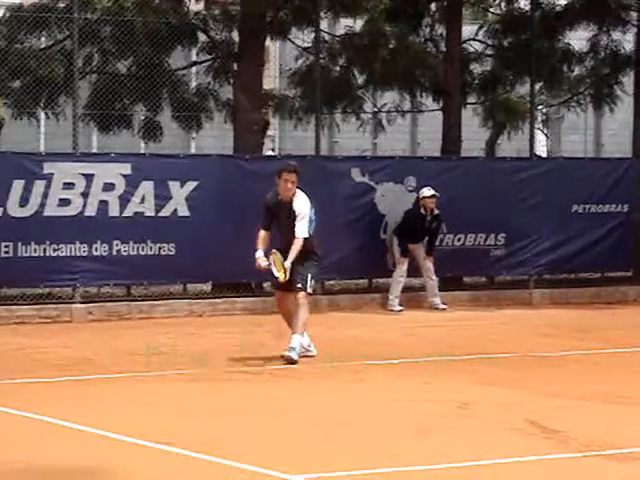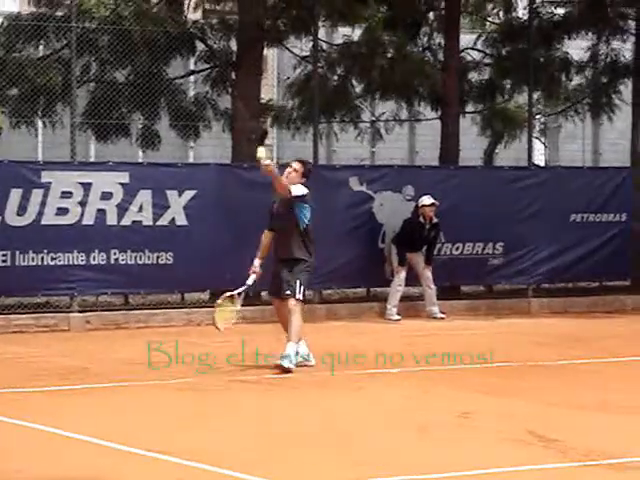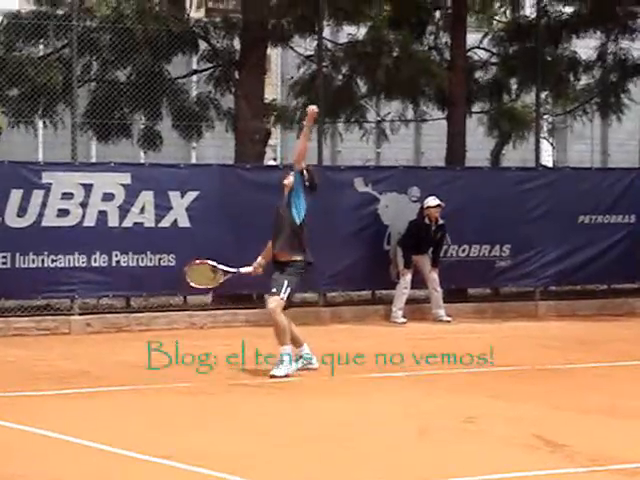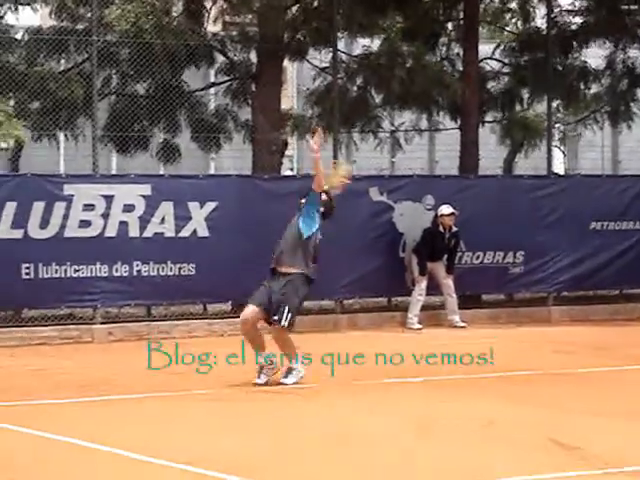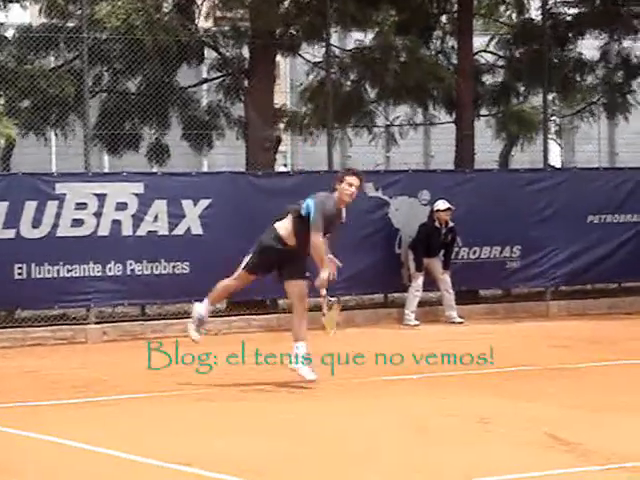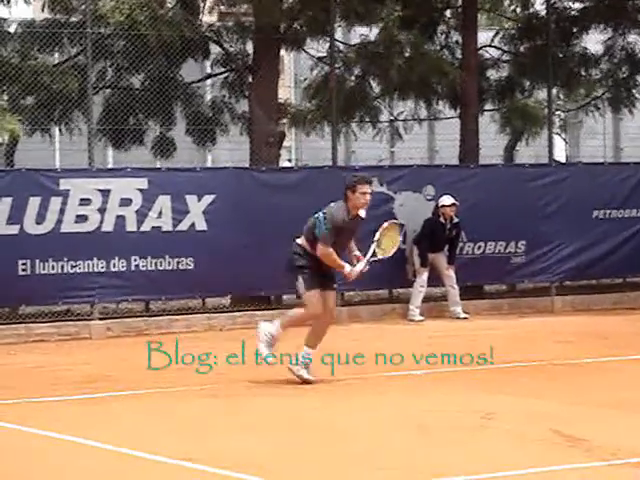
dt=0.4s
person 1, frame 1
left shoulder: (302, 202)
right shoulder: (271, 199)
left elbow: (300, 238)
right elbow: (265, 229)
left wrist: (289, 262)
right wrist: (260, 253)
left hip: (305, 255)
right hip: (285, 254)
left knee: (301, 296)
right knee: (282, 299)
left ankle: (295, 345)
right ankle: (305, 343)
person 1, frame 2
left shoulder: (301, 192)
right shoulder: (277, 200)
left elbow: (284, 188)
right elbow: (268, 232)
left wrist: (272, 173)
right wrist: (258, 259)
left hip: (299, 261)
right hip: (282, 260)
left knee: (293, 304)
right knee: (279, 307)
left ankle: (289, 354)
right ankle: (302, 352)
person 1, frame 3
left shoulder: (297, 197)
right shoulder: (284, 205)
left elbow: (300, 160)
left wrist: (308, 125)
right wrist: (262, 259)
left hip: (293, 266)
right hip: (281, 265)
left knee: (274, 306)
right knee: (279, 314)
left ankle: (286, 358)
right ankle: (306, 356)
person 1, frame 4
left shoulder: (311, 214)
right shoulder: (304, 223)
left elbow: (318, 185)
left wrist: (316, 153)
left hip: (294, 281)
right hip: (275, 278)
left knee: (278, 332)
right knee: (247, 320)
left ankle: (295, 367)
right ankle: (266, 362)
person 1, frame 5
left shoulder: (339, 212)
right shoulder: (325, 202)
right elbow: (315, 238)
left wrist: (325, 257)
right wrist: (322, 270)
left hip: (296, 253)
right hip: (275, 243)
left knee: (300, 303)
right knee: (236, 282)
left ankle: (299, 358)
right ankle: (202, 310)
person 1, frame 6
left shoulder: (359, 213)
right shoulder: (336, 215)
right elbow: (323, 251)
left wrist: (355, 253)
right wrist: (345, 268)
left hip: (325, 263)
right hip: (305, 258)
left knee: (329, 314)
right knee: (315, 311)
left ankle: (302, 360)
right ankle: (270, 330)
person 2, frame 1
left shoulder: (437, 216)
right shoulder: (412, 214)
left elbow: (433, 236)
right elbow: (402, 234)
left wrist: (429, 253)
right wrist: (404, 254)
left hip: (419, 243)
right hip: (400, 241)
left knee: (429, 269)
right knee: (401, 269)
left ankle: (435, 301)
right ankle: (392, 303)
person 2, frame 2
left shoulder: (435, 225)
right shoulder: (411, 222)
left elbow: (431, 245)
right elbow: (401, 243)
left wrist: (428, 262)
right wrist: (401, 263)
left hip: (417, 252)
right hip: (399, 250)
left knee: (428, 278)
right knee: (399, 278)
left ankle: (433, 311)
right ankle: (390, 312)
person 2, frame 3
left shoulder: (441, 226)
right shoulder: (416, 224)
left elbow: (438, 246)
right elbow: (407, 245)
left wrist: (435, 265)
right wrist: (407, 266)
left hip: (423, 254)
right hip: (405, 252)
left knee: (434, 280)
right knee: (405, 281)
left ankle: (440, 313)
right ankle: (396, 315)
person 2, frame 4
left shoulder: (455, 234)
right shoulder: (430, 232)
left elbow: (452, 253)
right elbow: (422, 253)
left wrist: (450, 271)
right wrist: (422, 273)
left hip: (438, 261)
right hip: (420, 259)
left knee: (449, 286)
right knee: (420, 287)
left ankle: (455, 319)
right ankle: (411, 321)
person 2, frame 5
left shoulder: (451, 229)
right shoulder: (426, 227)
left elbow: (449, 249)
right elbow: (419, 248)
left wrist: (446, 267)
right wrist: (419, 269)
left hip: (434, 257)
right hip: (417, 255)
left knee: (446, 282)
right knee: (417, 284)
left ankle: (452, 315)
right ankle: (408, 317)
person 2, frame 6
left shoulder: (456, 224)
right shoulder: (431, 222)
left elbow: (453, 245)
right elbow: (423, 244)
left wrist: (451, 263)
right wrist: (424, 264)
left hip: (439, 252)
right hip: (421, 251)
left knee: (451, 277)
right knee: (422, 279)
left ankle: (457, 311)
right ankle: (413, 313)
